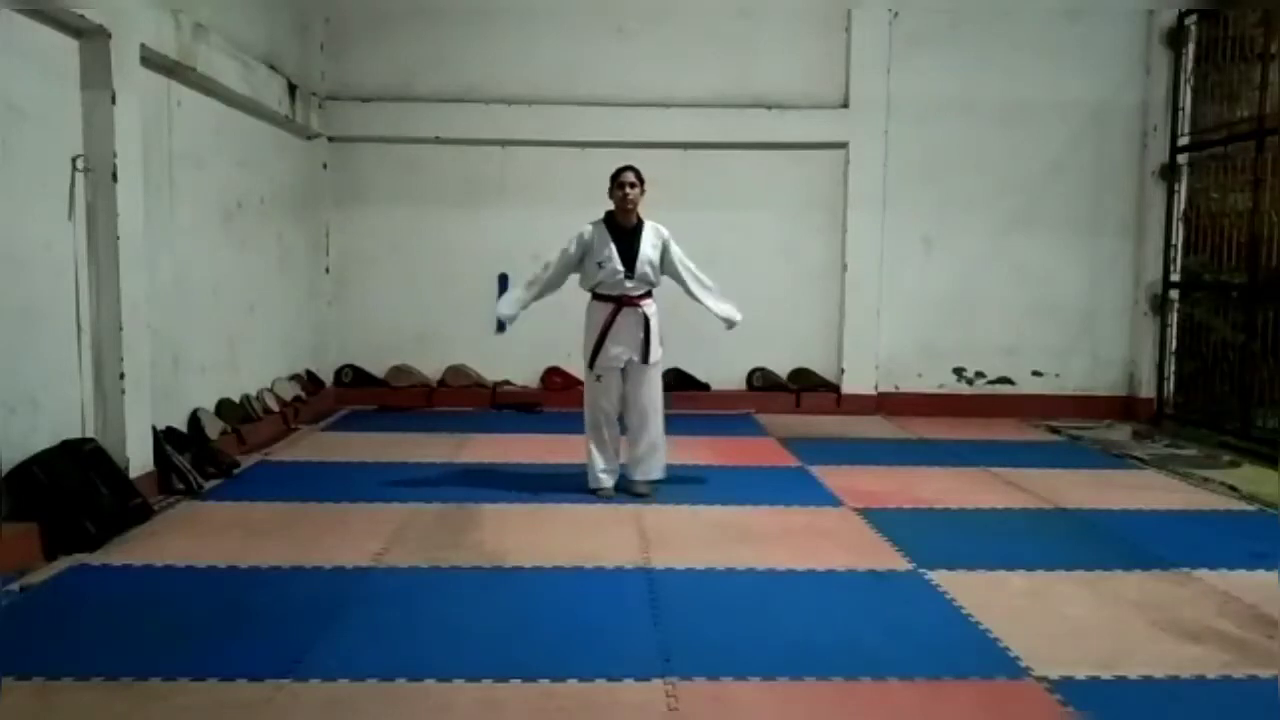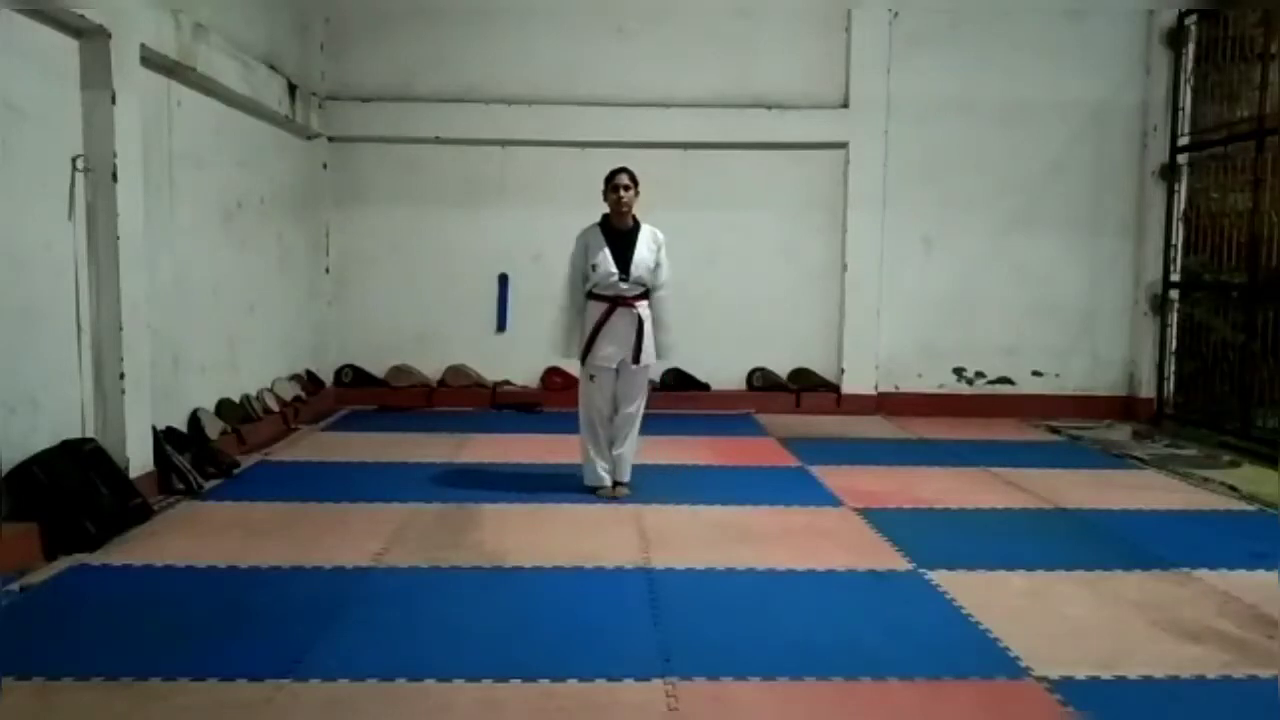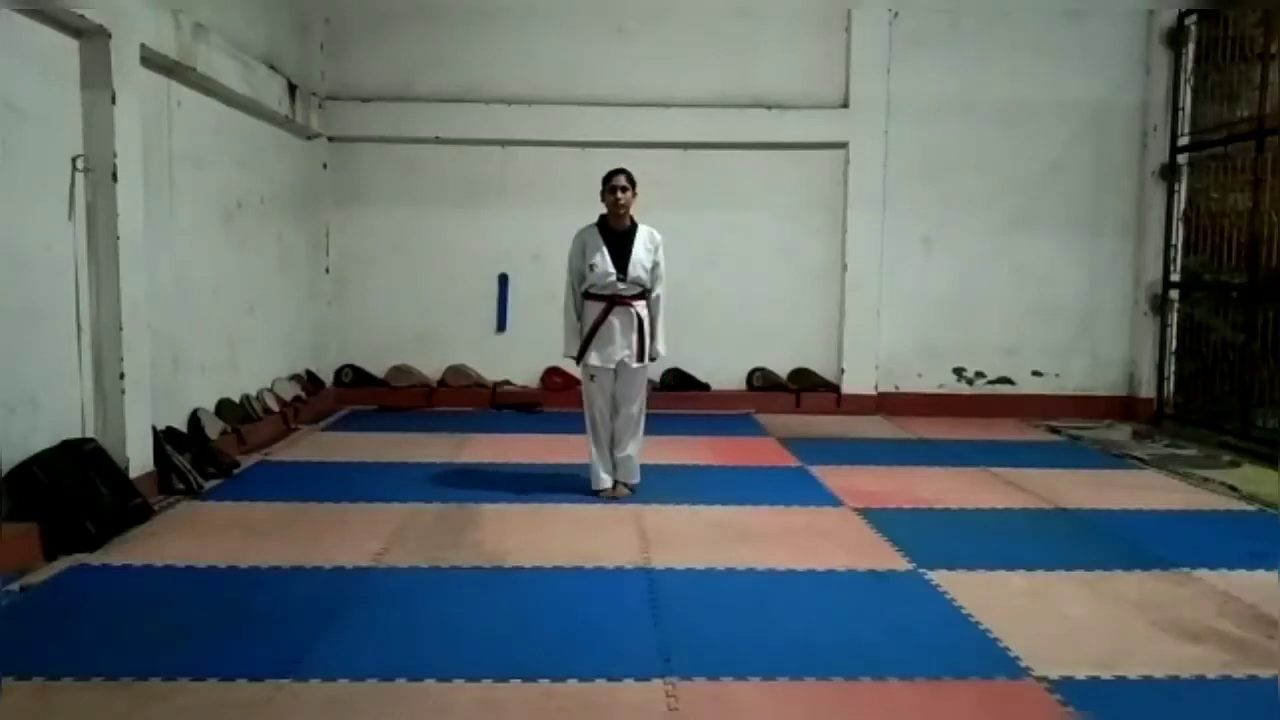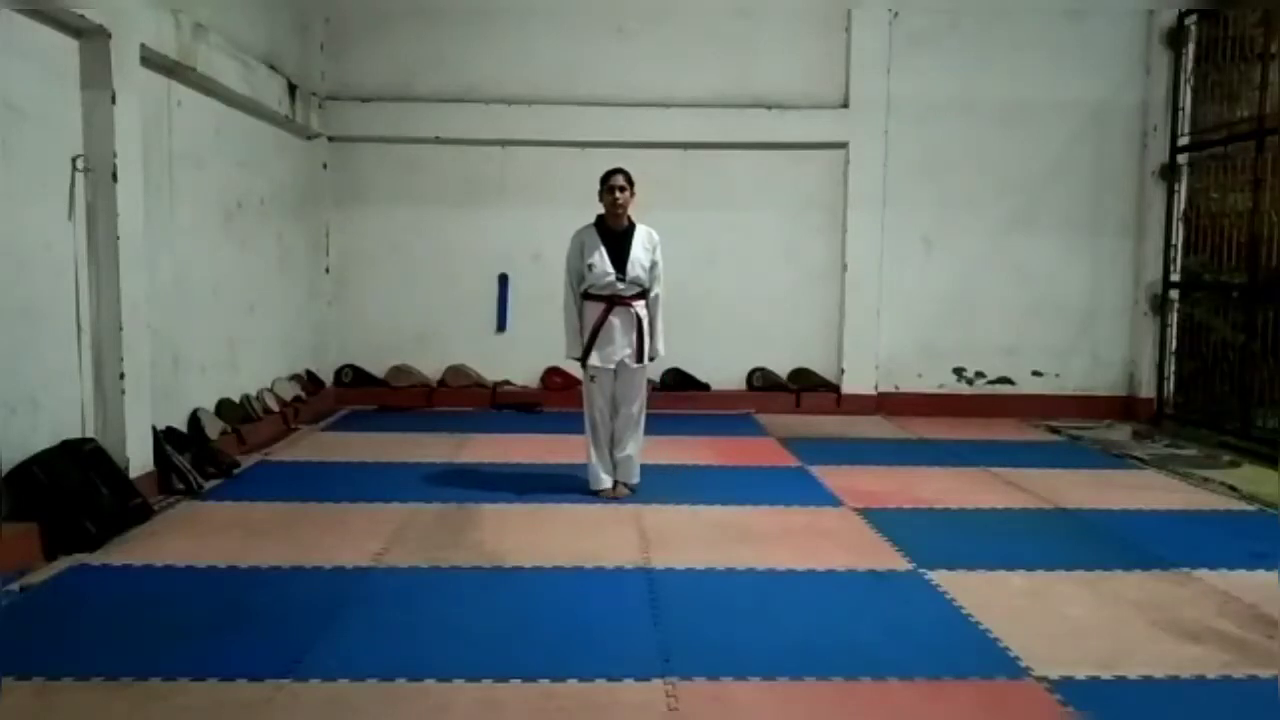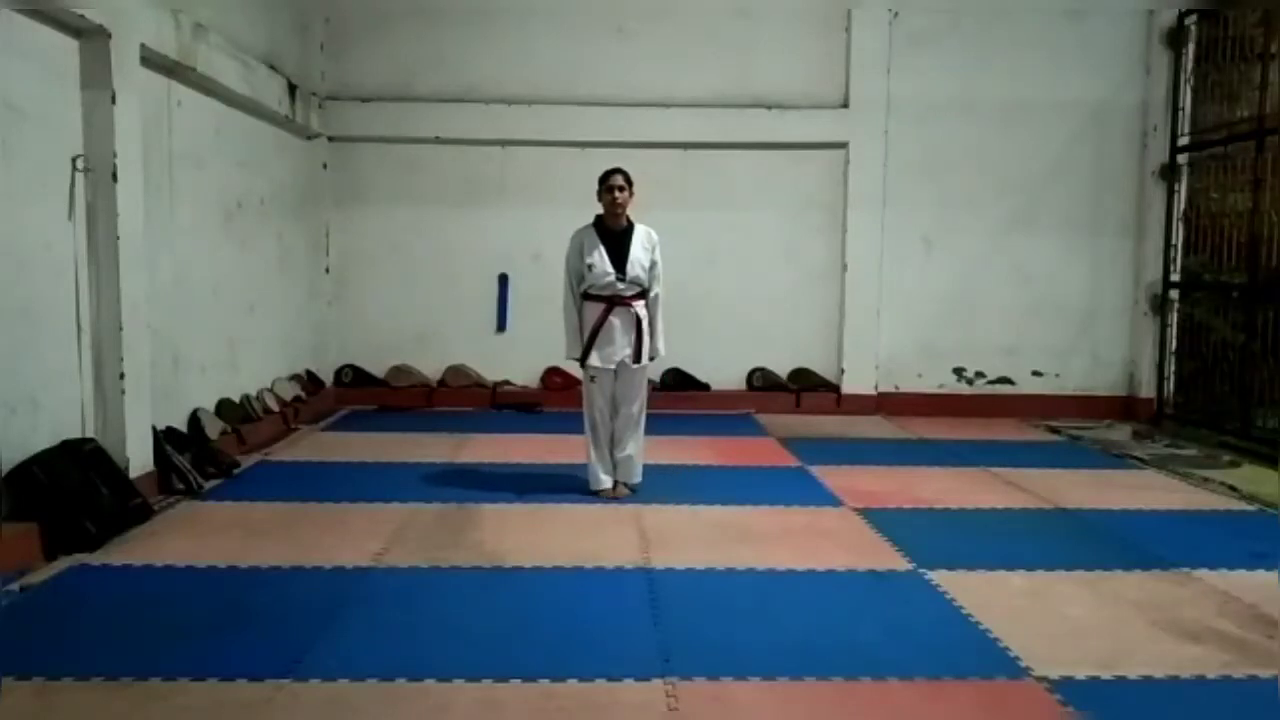
dt=0.2s
person 1, frame 1
left shoulder: (658, 235)
right shoulder: (591, 234)
left elbow: (687, 274)
right elbow: (555, 271)
left wrist: (724, 309)
right wrist: (514, 303)
left hip: (643, 323)
right hip: (605, 323)
left knee: (645, 406)
right knee: (602, 407)
left ankle: (642, 473)
right ankle: (604, 476)
person 1, frame 2
left shoulder: (653, 239)
right shoulder: (588, 238)
left elbow: (659, 291)
right elbow: (576, 290)
left wrist: (659, 339)
right wrist: (574, 339)
left hip: (636, 327)
right hip: (599, 326)
left knee: (629, 408)
right knee: (596, 407)
left ankle: (620, 475)
right ankle: (600, 476)
person 1, frame 3
left shoulder: (651, 239)
right shoulder: (585, 238)
left elbow: (657, 292)
right elbow: (573, 292)
left wrist: (656, 342)
right wrist: (573, 342)
left hip: (634, 327)
right hip: (598, 327)
left knee: (630, 408)
right knee: (599, 408)
left ankle: (624, 475)
right ankle: (603, 477)
person 1, frame 4
left shoulder: (648, 238)
right shoulder: (583, 238)
left elbow: (655, 292)
right elbow: (572, 292)
left wrist: (655, 341)
right wrist: (575, 342)
left hip: (634, 327)
right hip: (597, 327)
left knee: (630, 408)
right knee: (599, 408)
left ankle: (625, 475)
right ankle: (603, 477)
person 1, frame 5
left shoulder: (647, 238)
right shoulder: (582, 238)
left elbow: (654, 292)
right elbow: (572, 293)
left wrist: (655, 341)
right wrist: (575, 343)
left hip: (634, 328)
right hip: (597, 328)
left knee: (630, 407)
right knee: (599, 408)
left ankle: (625, 475)
right ankle: (603, 478)
